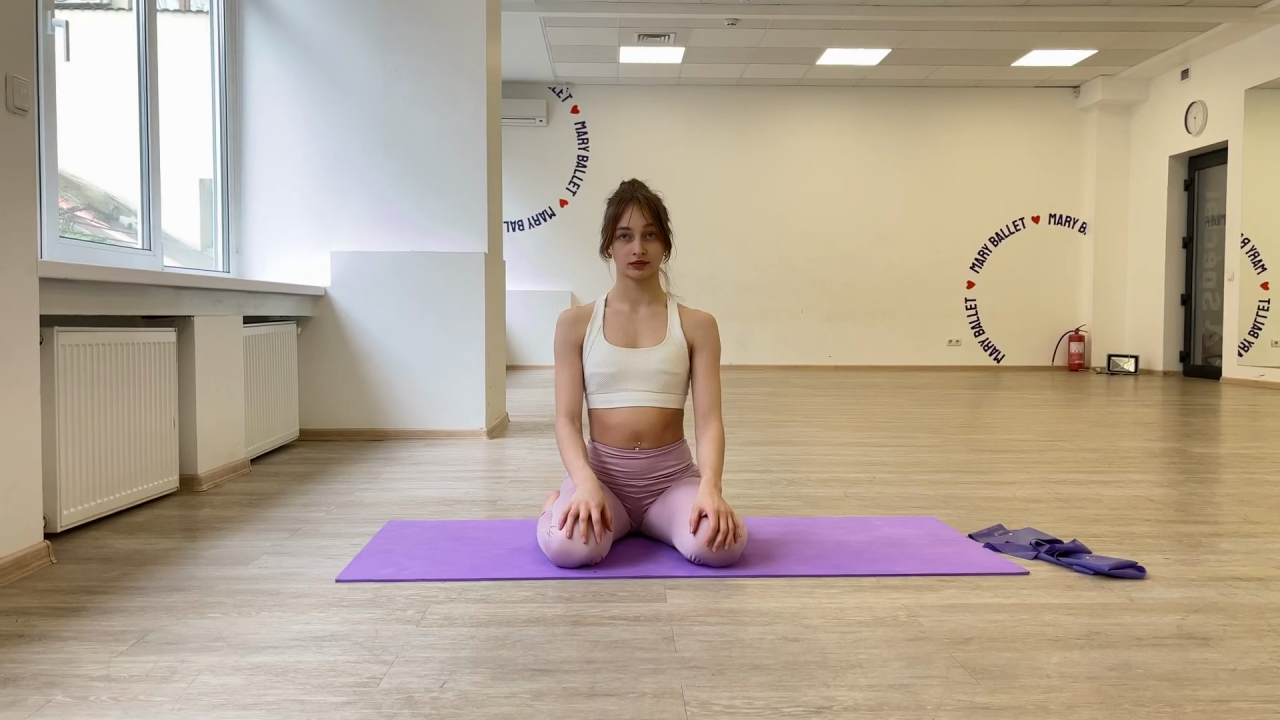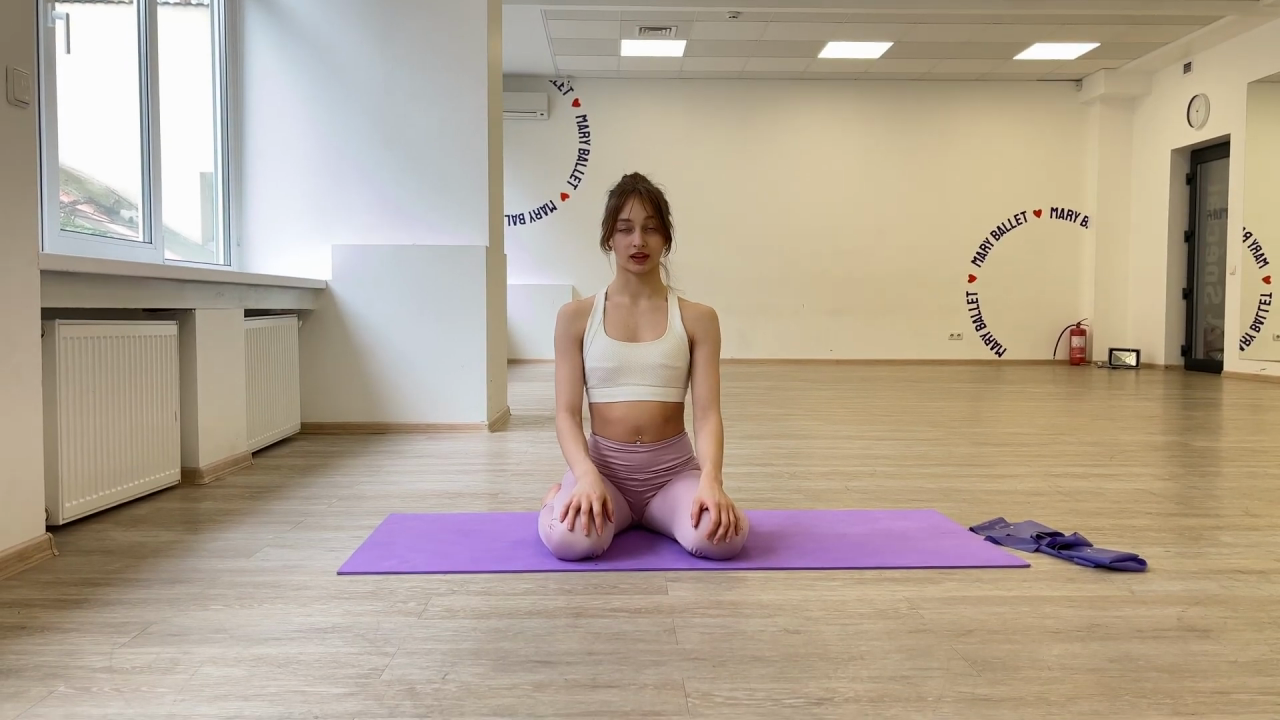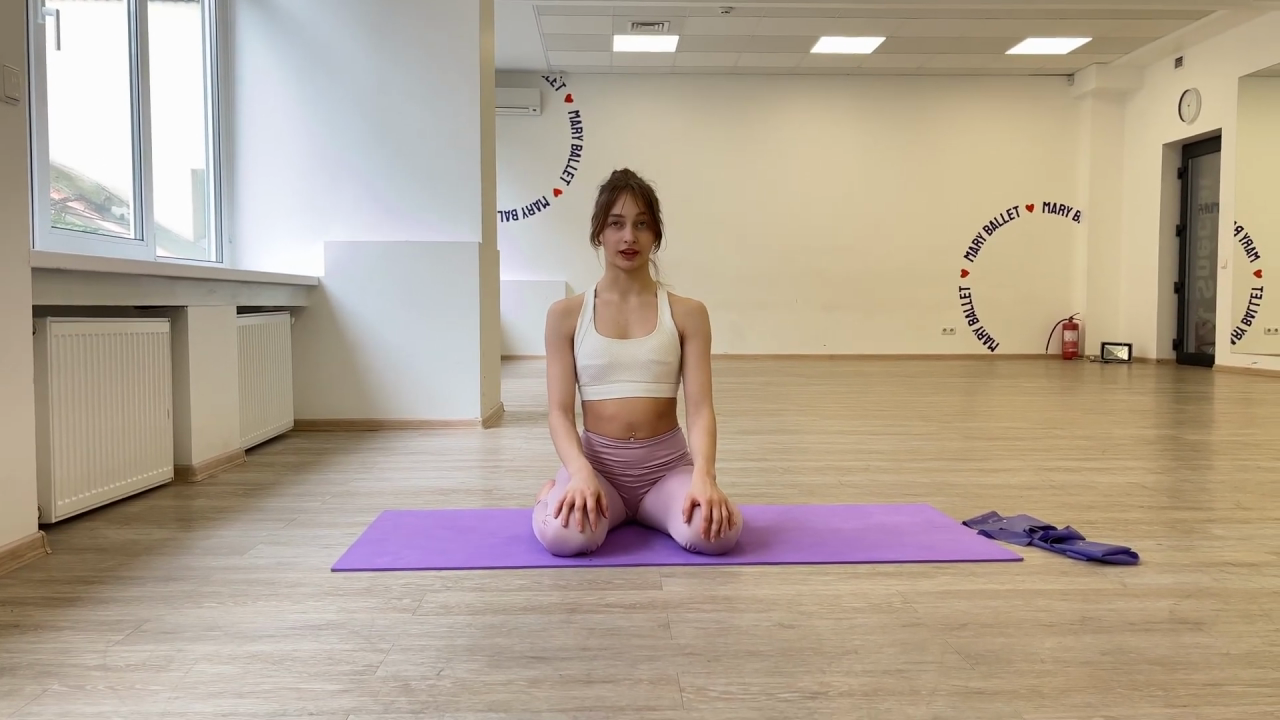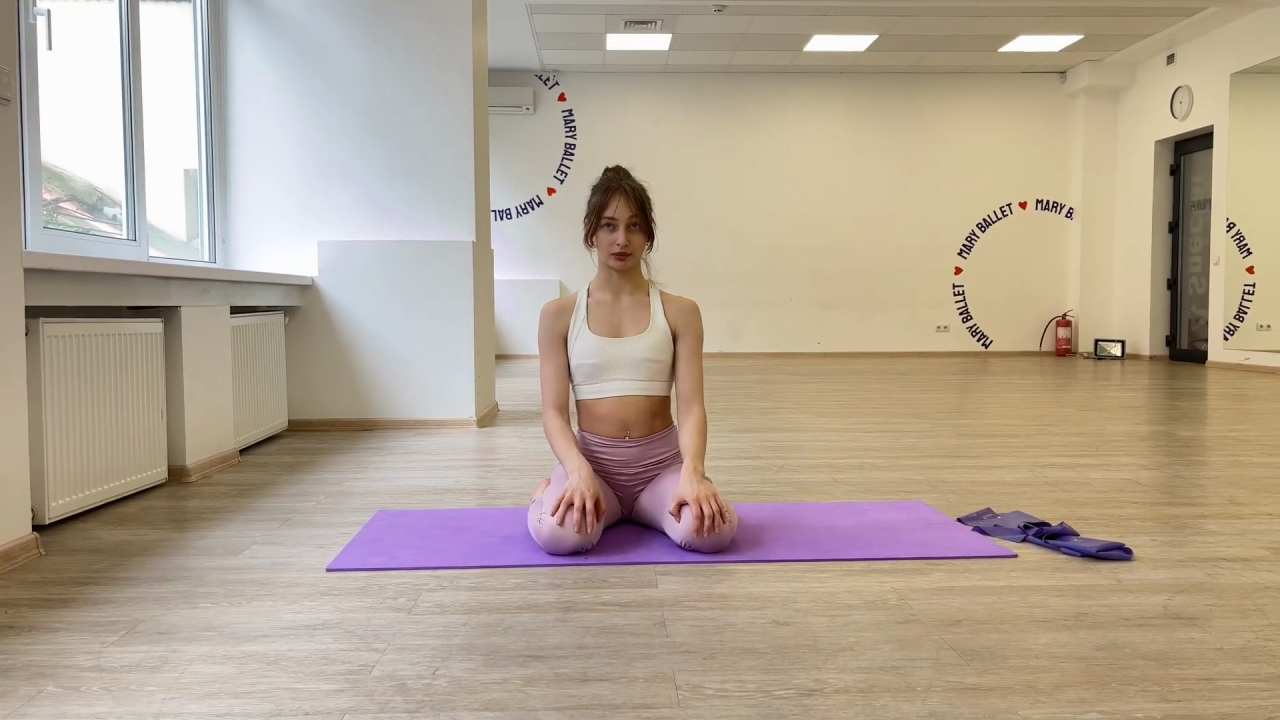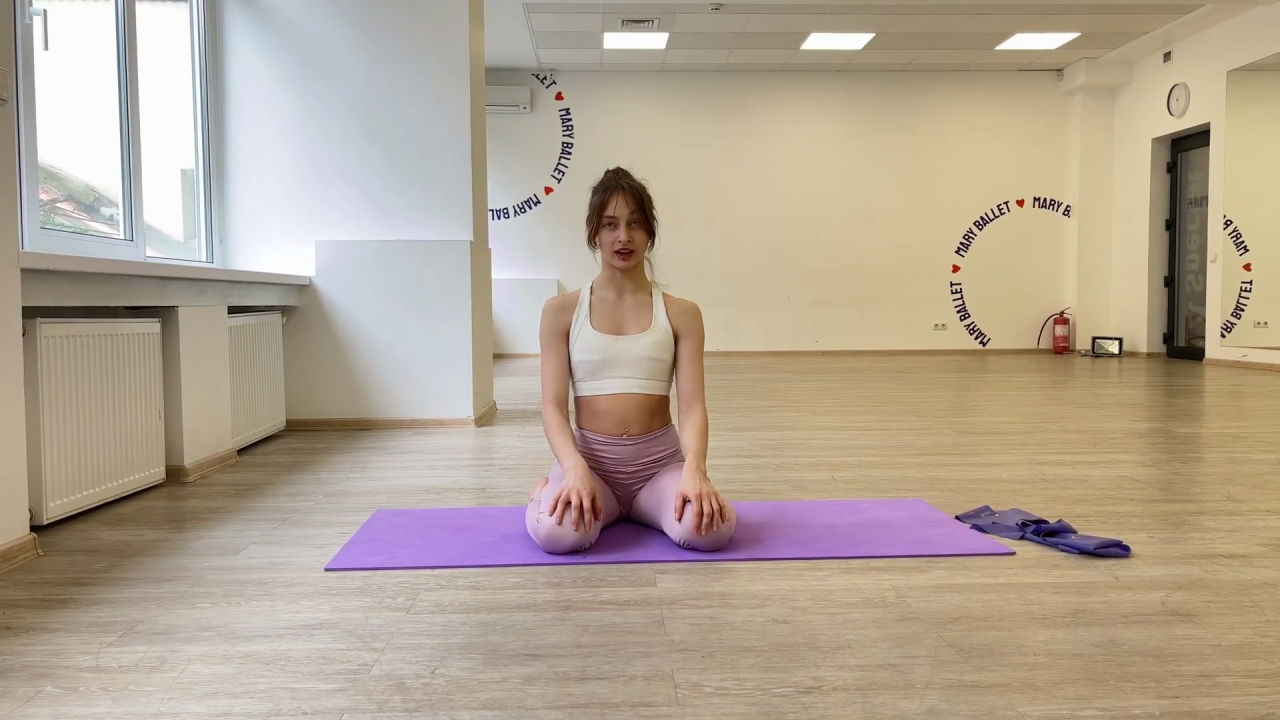
dt=0.7s
person 1, frame 1
left shoulder: (697, 326)
right shoulder: (576, 323)
left elbow: (708, 419)
right elbow: (567, 419)
left wrist: (709, 487)
right wrist: (585, 483)
left hip: (672, 475)
right hip: (602, 471)
left knee: (720, 545)
right knee: (566, 546)
left ankle: (648, 520)
person 1, frame 2
left shoulder: (698, 319)
right shoulder: (576, 317)
left elbow: (708, 413)
right elbow: (567, 413)
left wrist: (710, 479)
right wrist: (586, 477)
left hip: (673, 468)
right hip: (604, 465)
left knee: (722, 538)
right knee: (568, 540)
left ankle: (649, 514)
person 1, frame 3
left shoulder: (688, 313)
right shoulder: (566, 314)
left elbow: (700, 407)
right elbow: (560, 410)
left wrist: (703, 474)
right wrist: (580, 473)
left hip: (667, 463)
right hip: (596, 460)
left knee: (715, 533)
right knee: (561, 535)
left ankle: (641, 508)
person 1, frame 4
left shoulder: (680, 312)
right shoulder: (558, 315)
left elbow: (691, 406)
right elbow: (554, 411)
left wrist: (693, 473)
right wrist: (579, 473)
left hip: (661, 461)
right hip: (591, 459)
left knee: (711, 531)
right knee: (557, 534)
left ankle: (640, 507)
person 1, frame 5
left shoulder: (682, 314)
right shoulder: (561, 311)
left elbow: (692, 405)
right elbow: (553, 406)
left wrist: (694, 470)
right wrist: (575, 470)
left hip: (660, 459)
right hip: (589, 457)
left knee: (709, 529)
right knee: (554, 533)
left ankle: (634, 505)
